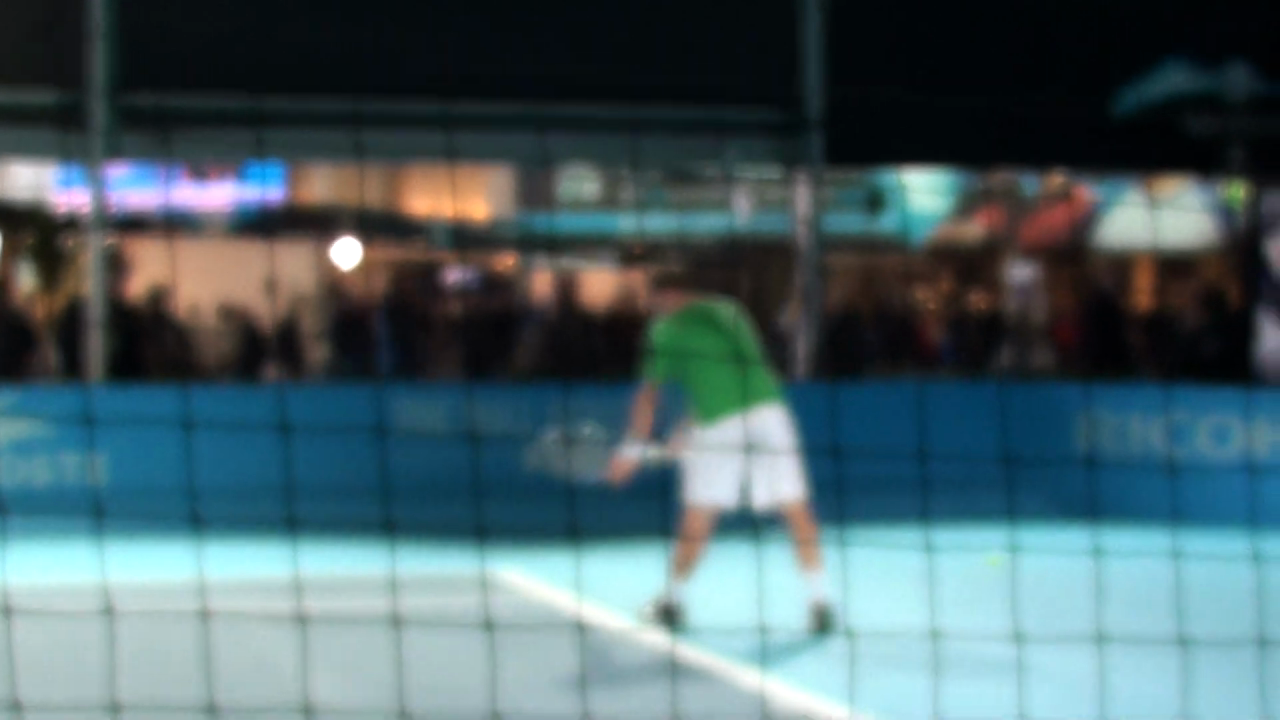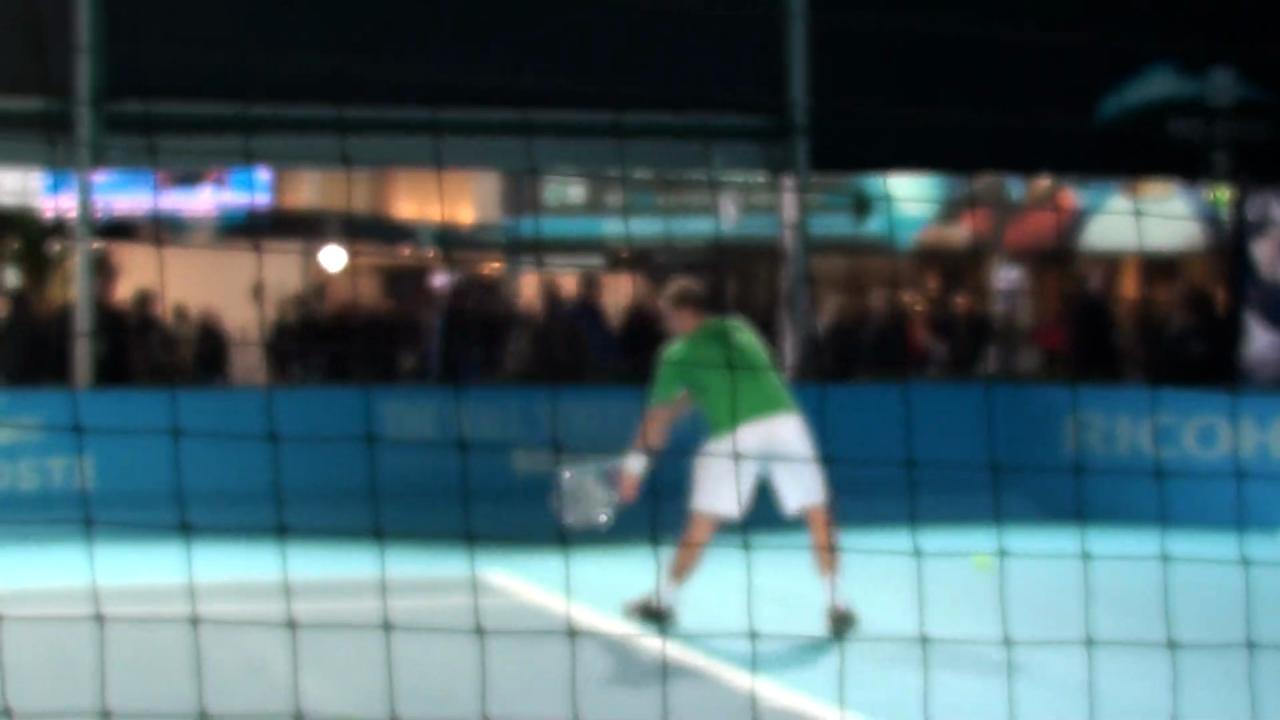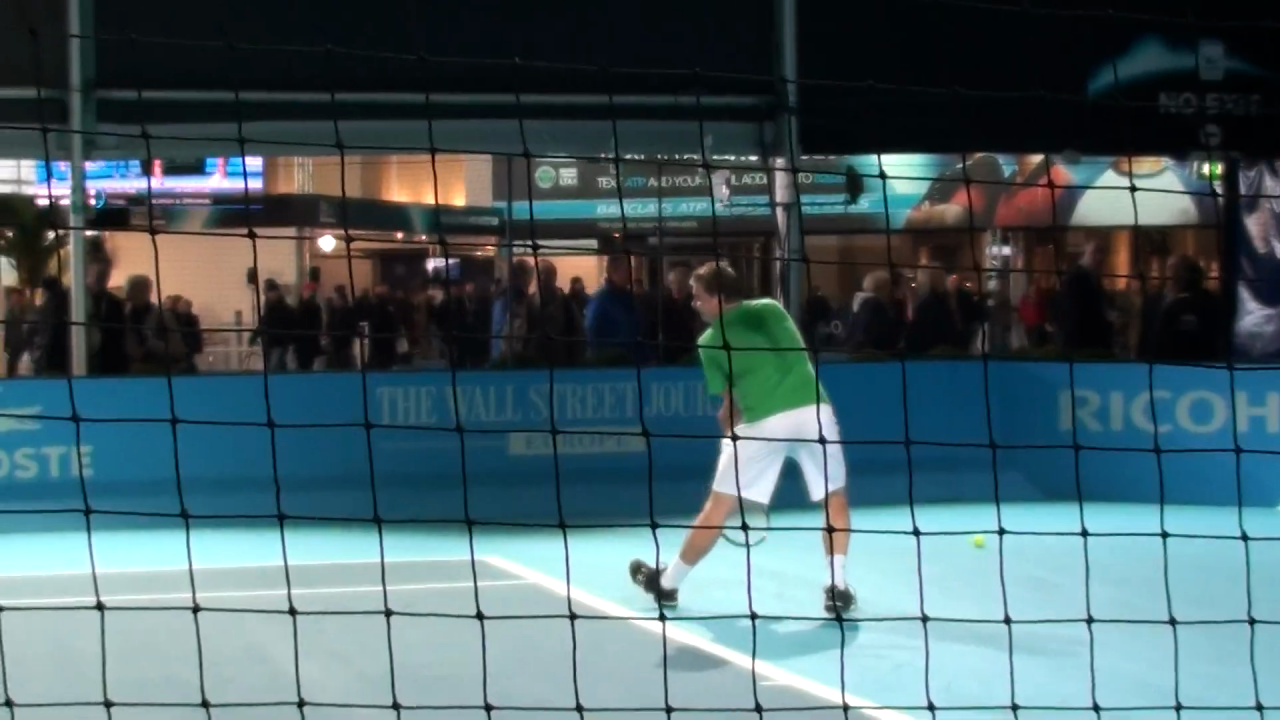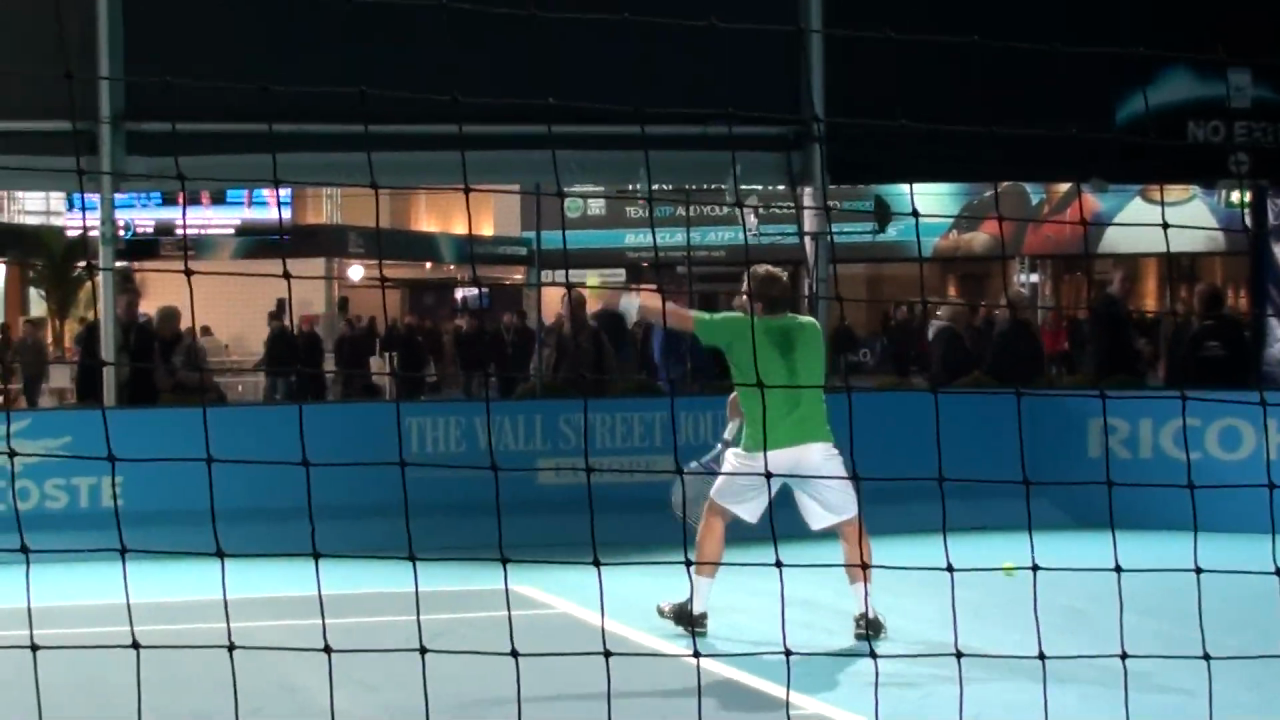
dt=0.4s
person 1, frame 1
left shoulder: (667, 331)
right shoulder: (730, 312)
left elbow: (649, 395)
left wrist: (631, 448)
right wrist: (693, 428)
left hip: (720, 424)
right hip: (768, 412)
left knee: (698, 516)
right knee: (797, 511)
left ankle: (671, 603)
right ankle: (819, 602)
person 1, frame 2
left shoulder: (676, 353)
right shoulder: (738, 328)
left elbow: (658, 416)
left wrist: (633, 465)
right wrist: (682, 399)
left hip: (738, 434)
right hip: (785, 423)
left knee: (701, 525)
right knee: (818, 517)
left ankle: (662, 604)
right ankle: (837, 608)
person 1, frame 3
left shoulder: (711, 340)
right shoulder: (773, 310)
left elbow: (730, 405)
left wrist: (735, 436)
left hip: (762, 422)
right hip: (814, 412)
left knee: (719, 506)
right knee: (834, 499)
left ankle: (667, 583)
right ankle: (836, 586)
person 1, frame 4
left shoulder: (740, 328)
right shoulder: (811, 329)
left elbow: (677, 316)
left wrist: (624, 300)
left hip: (759, 451)
right hip: (816, 447)
left knee: (715, 515)
right knee: (851, 528)
left ankle: (693, 610)
right ankle: (865, 615)
